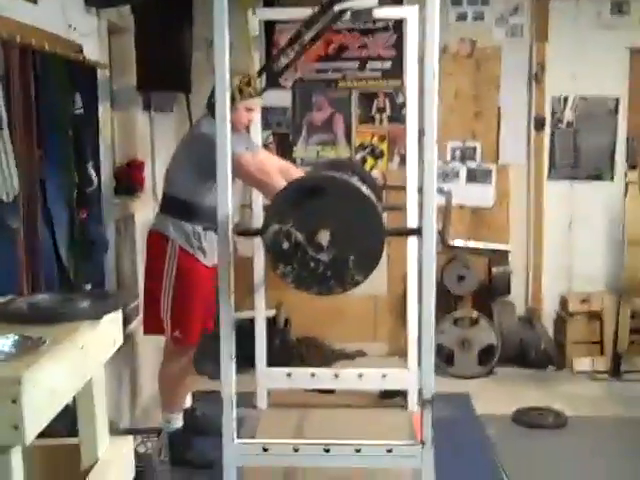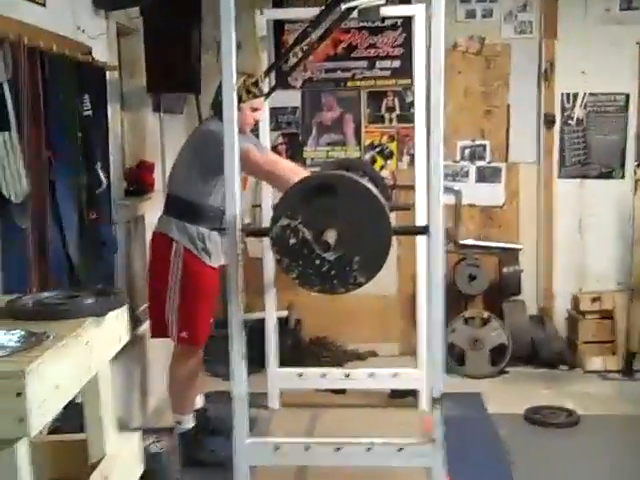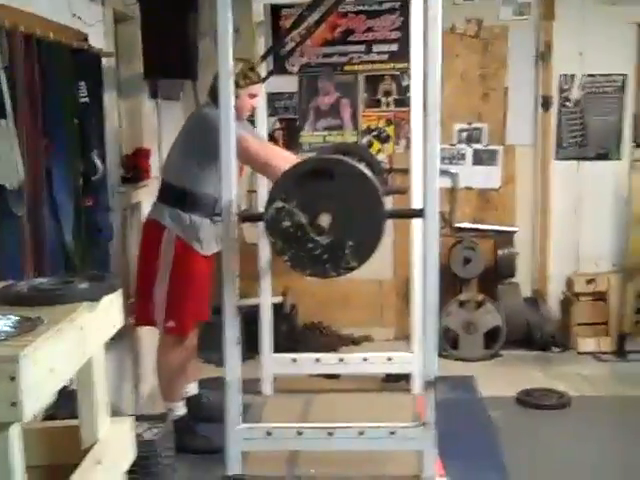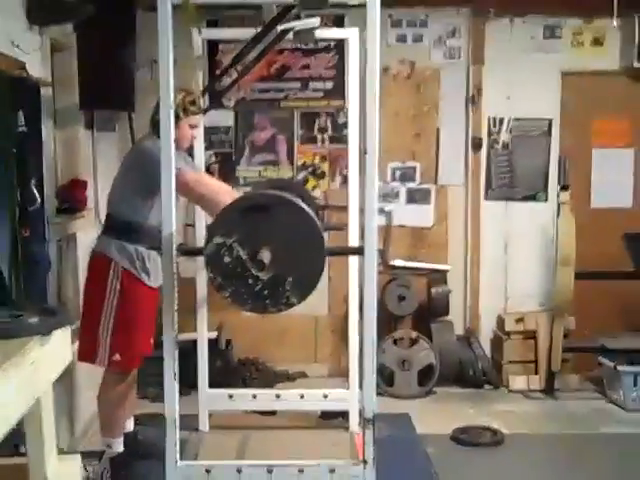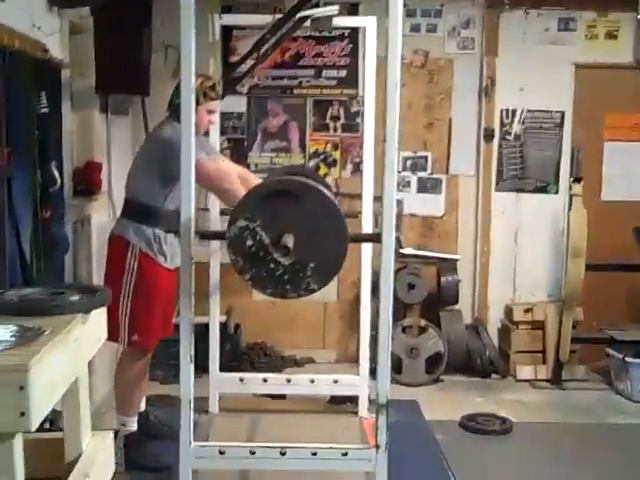
dt=0.3s
person 1, frame 1
left shoulder: (233, 137)
right shoulder: (208, 135)
left elbow: (277, 164)
right elbow: (261, 176)
left hip: (201, 244)
right hip: (179, 243)
left knee: (191, 337)
right knee: (179, 341)
left ankle: (185, 411)
right ankle: (174, 434)
person 1, frame 2
left shoulder: (237, 138)
right shoulder: (213, 135)
left elbow: (282, 164)
right elbow: (270, 170)
left hip: (206, 245)
right hip: (183, 245)
left knee: (197, 336)
right knee: (187, 342)
left ankle: (195, 412)
right ankle: (184, 434)
person 1, frame 3
left shoulder: (233, 125)
right shoulder: (209, 120)
left elbow: (274, 152)
right elbow: (263, 160)
left hip: (199, 234)
right hip: (176, 232)
left knee: (190, 323)
right knee: (174, 330)
left ankle: (191, 398)
right ankle: (176, 420)
person 1, frame 4
left shoulder: (172, 156)
right shoulder: (150, 153)
left elbow: (214, 186)
right elbow: (202, 193)
left hip: (144, 266)
right hip: (121, 266)
left knee: (132, 359)
right knee: (118, 365)
left ankle: (126, 434)
person 1, frame 5
left shoulder: (190, 140)
right shoulder: (169, 138)
left elbow: (232, 169)
right elbow: (218, 182)
left hip: (161, 248)
right hip: (139, 247)
left knee: (148, 342)
right knee: (136, 346)
left ankle: (139, 417)
right ankle: (125, 436)
